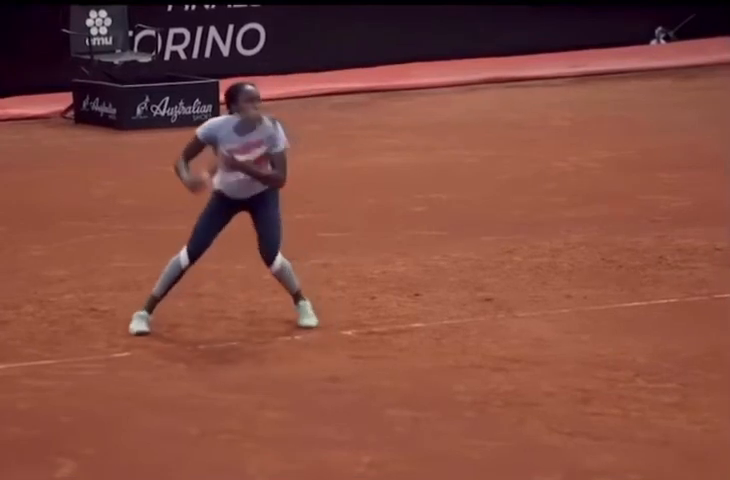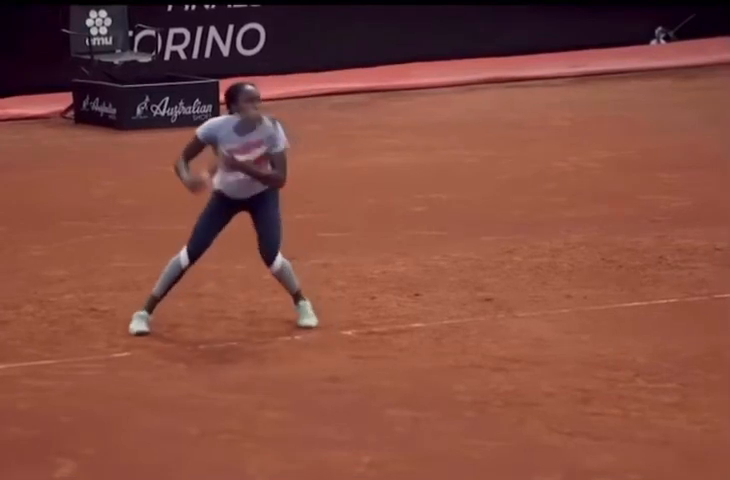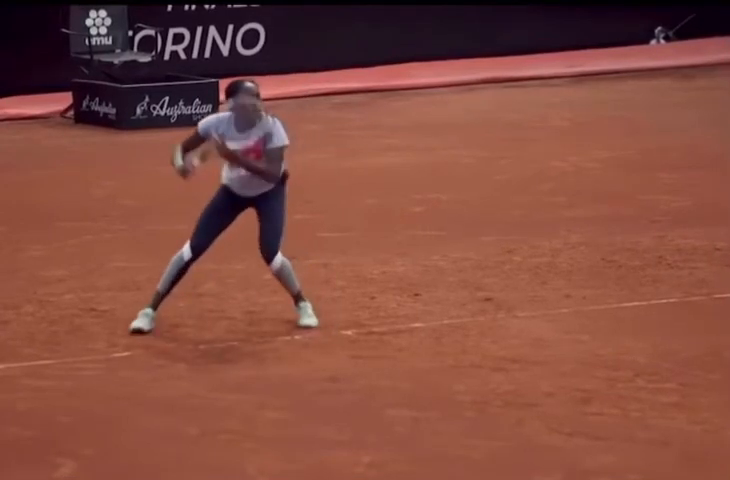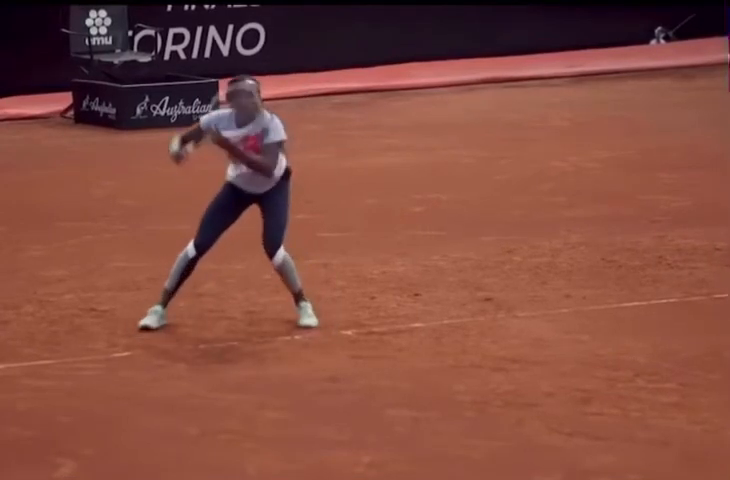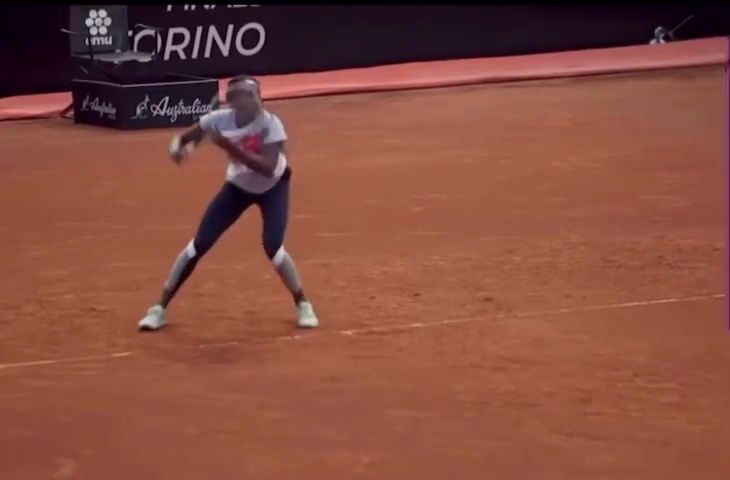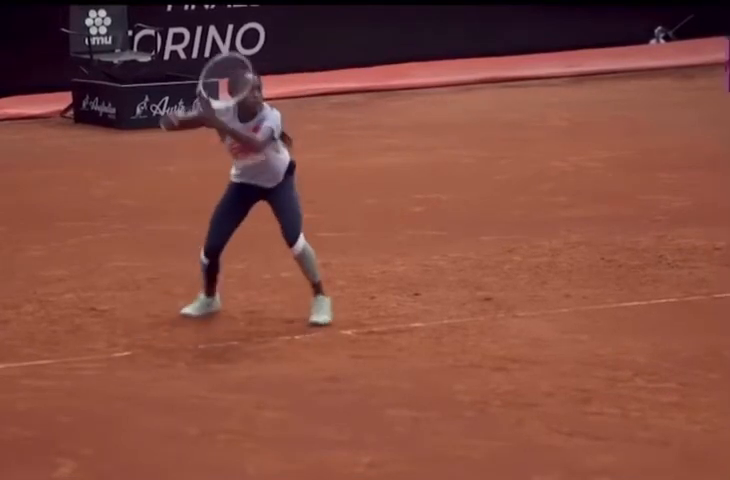
dt=0.4s
person 1, frame 1
left shoulder: (271, 129)
right shoulder: (216, 127)
left elbow: (280, 179)
right elbow: (182, 159)
left wrist: (242, 166)
right wrist: (187, 178)
left hip: (262, 195)
right hip: (225, 195)
left knee: (270, 255)
right knee: (191, 252)
left ankle: (302, 303)
right ankle: (145, 312)
person 1, frame 2
left shoulder: (271, 129)
right shoulder: (216, 128)
left elbow: (280, 179)
right elbow: (182, 159)
left wrist: (242, 166)
right wrist: (187, 178)
left hip: (262, 195)
right hip: (225, 195)
left knee: (270, 255)
right knee: (191, 252)
left ankle: (302, 304)
right ankle: (145, 312)
person 1, frame 3
left shoulder: (271, 127)
right shoulder: (217, 123)
left elbow: (274, 174)
right elbow: (182, 148)
left wrist: (234, 156)
right wrist: (182, 163)
left hip: (269, 192)
right hip: (233, 190)
left knee: (270, 253)
right knee: (193, 248)
left ankle: (302, 305)
right ankle: (150, 310)
person 1, frame 4
left shoulder: (270, 123)
right shoulder: (219, 119)
left elbow: (268, 169)
right elbow: (181, 140)
left wrist: (230, 148)
right wrist: (177, 149)
left hip: (273, 187)
right hip: (238, 186)
left knee: (273, 248)
right knee: (198, 245)
left ankle: (303, 304)
right ankle: (160, 308)
person 1, frame 5
left shoulder: (271, 124)
right shoulder: (219, 120)
left elbow: (267, 168)
right elbow: (183, 137)
left wrist: (228, 145)
right wrist: (178, 149)
left hip: (273, 187)
right hip: (239, 186)
left knee: (273, 248)
right knee: (199, 244)
left ankle: (303, 304)
right ankle: (161, 308)
person 1, frame 6
left shoulder: (271, 115)
right shoulder: (222, 112)
left elbow: (257, 144)
right elbow: (174, 122)
left wrist: (219, 124)
right wrist: (171, 121)
left hip: (279, 180)
right hip: (244, 182)
left knee: (294, 239)
right knee: (211, 246)
left ankle: (320, 298)
right ankle: (209, 298)
